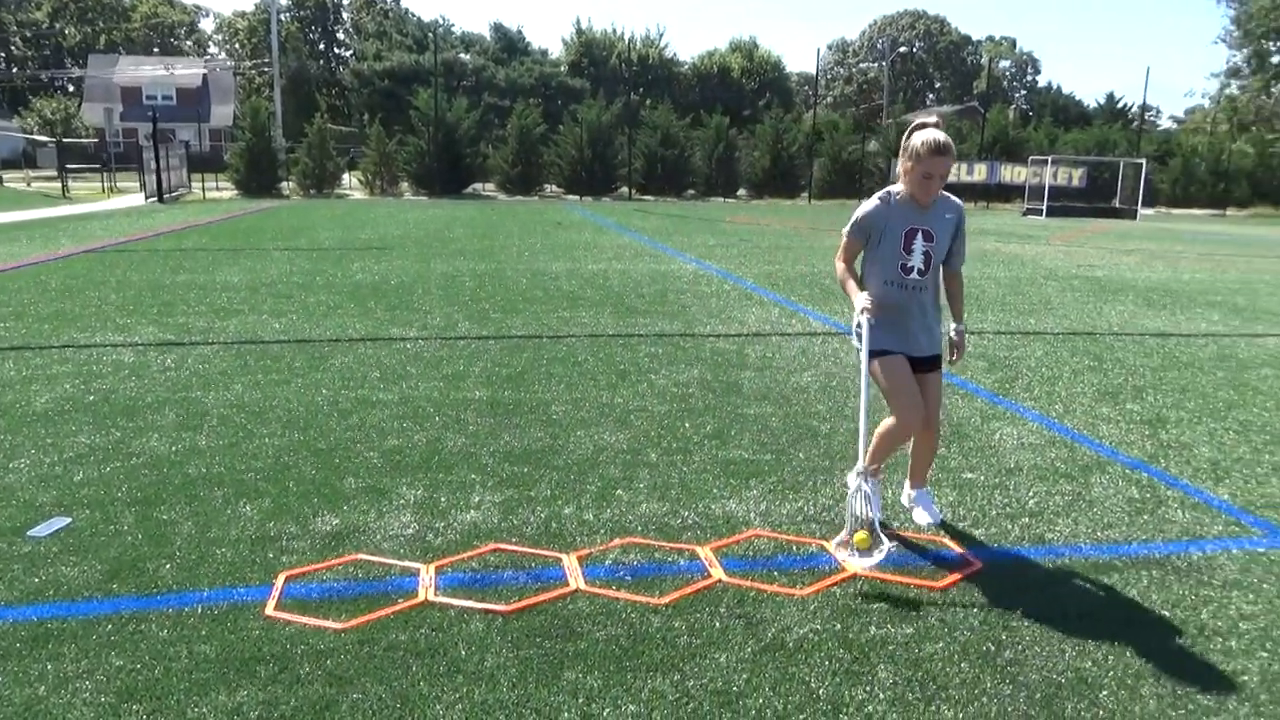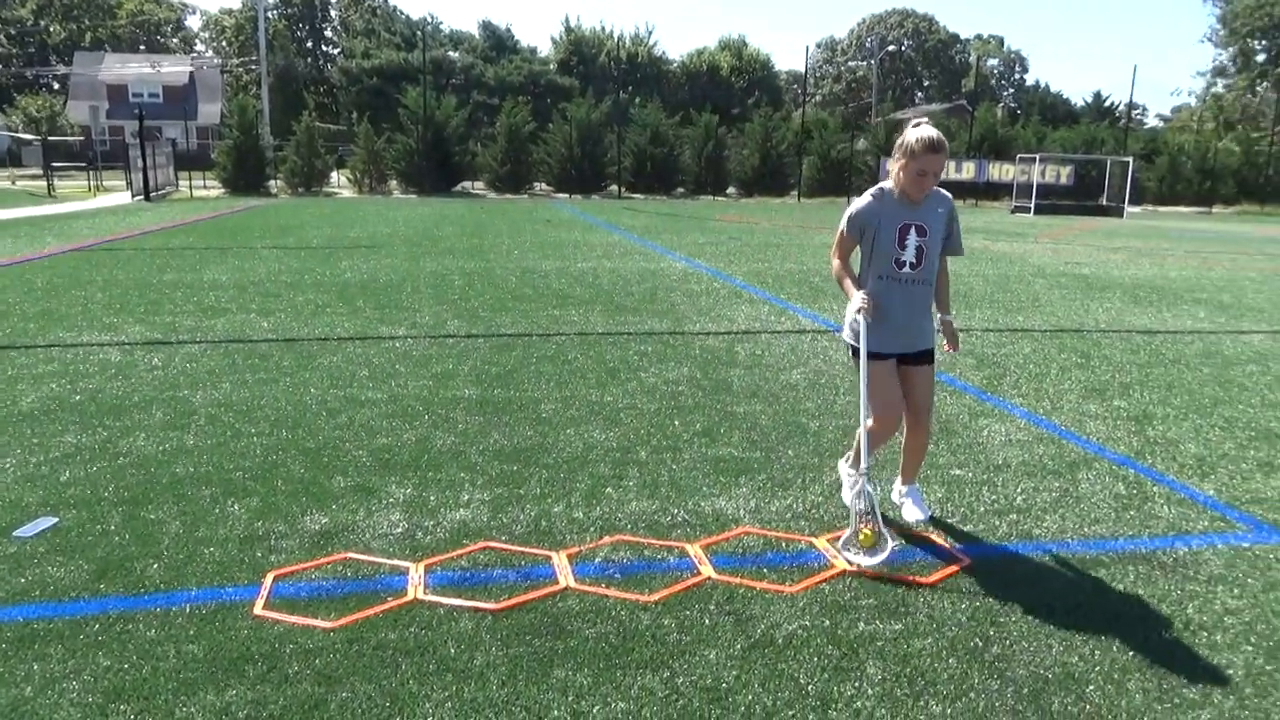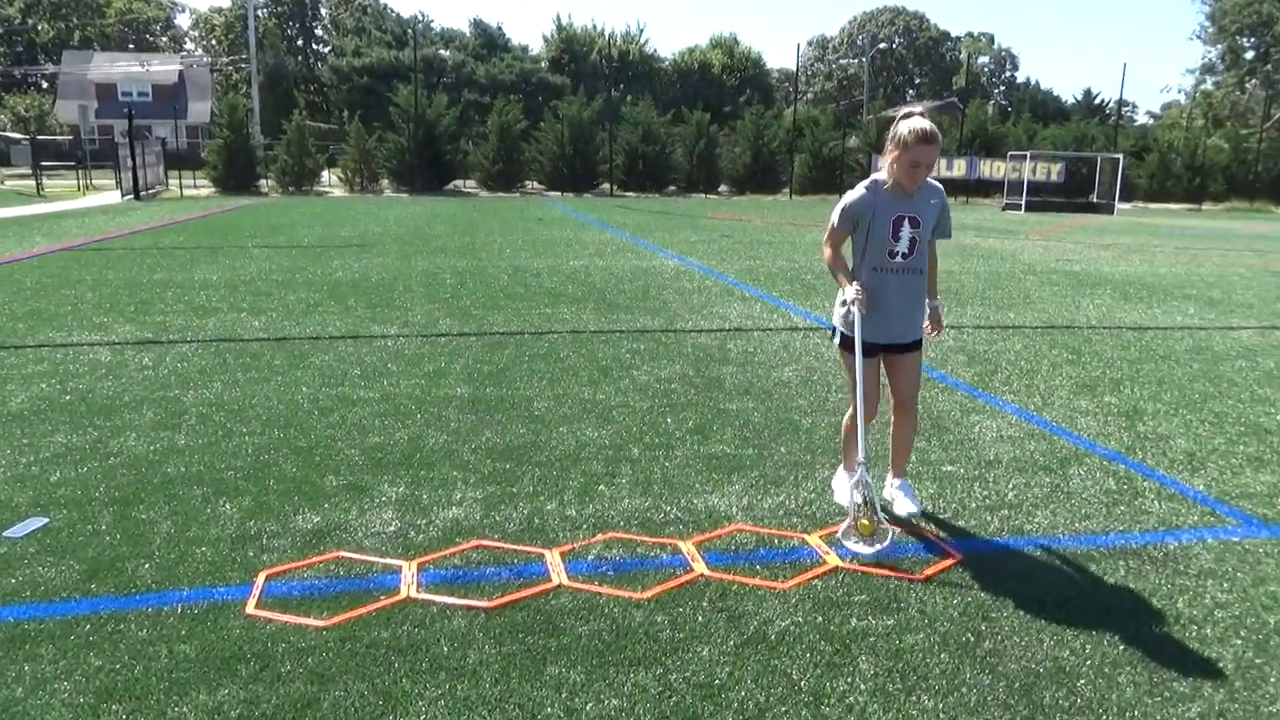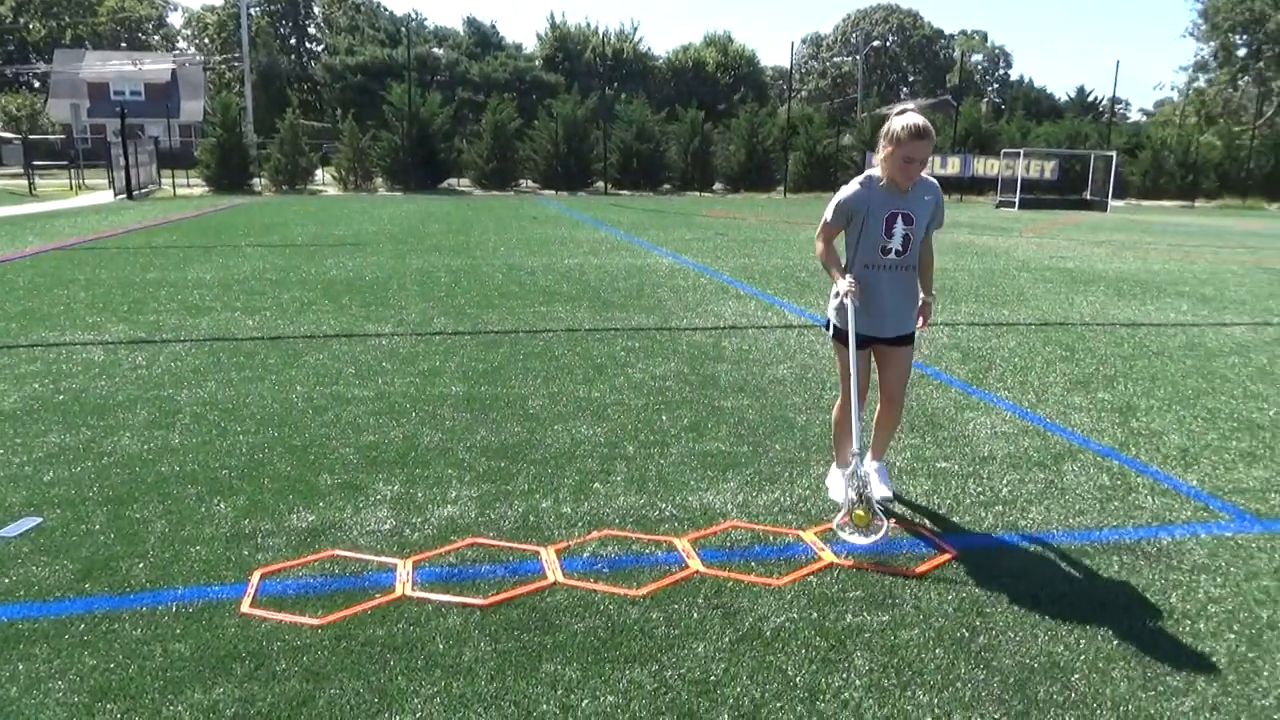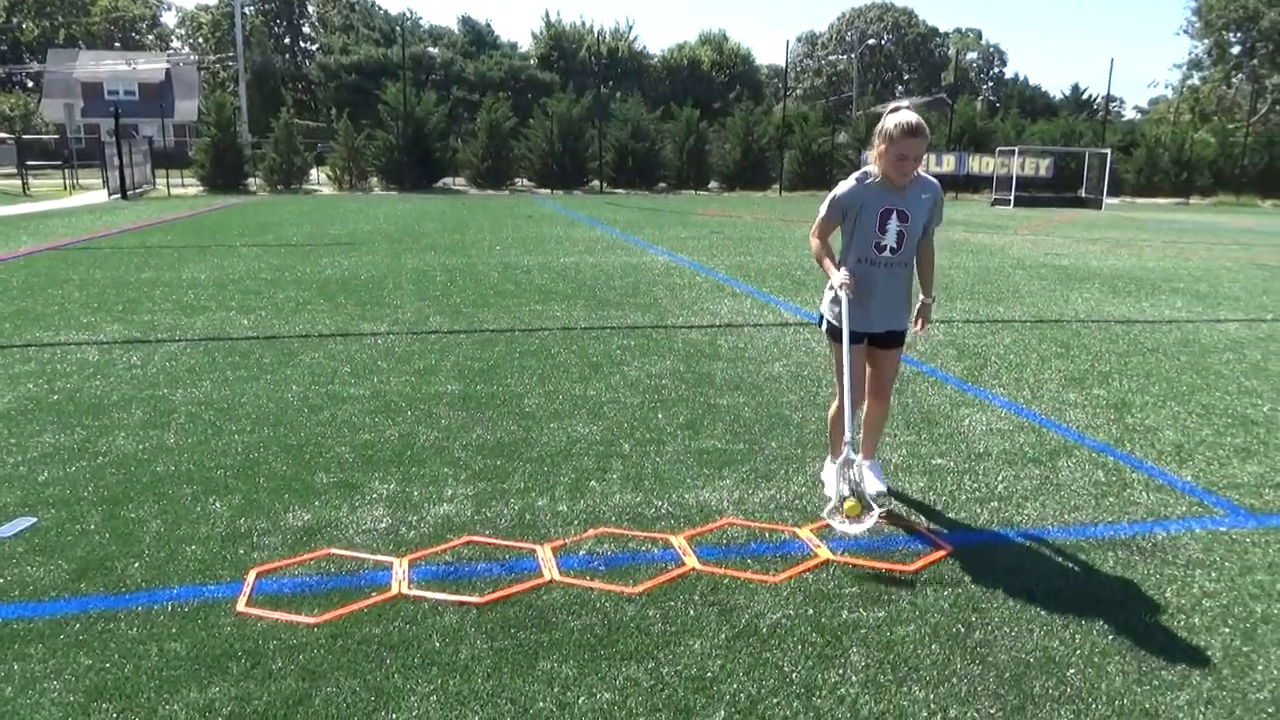
dt=0.1s
person 1, frame 1
left shoulder: (952, 211)
right shoulder: (875, 211)
right elbow: (843, 260)
left wrist: (958, 325)
right wrist: (856, 295)
left hip: (926, 336)
right hip: (880, 333)
left knee: (928, 426)
right knee: (908, 416)
left ankle: (916, 489)
right ankle: (868, 478)
person 1, frame 2
left shoulder: (944, 206)
right shoulder: (869, 207)
right elbow: (838, 257)
left wrist: (945, 316)
right wrist: (853, 293)
left hip: (918, 332)
right hip: (872, 330)
left knee: (920, 421)
right knee: (888, 419)
left ankle: (907, 486)
right ankle: (852, 466)
person 1, frame 3
left shoulder: (936, 197)
right shoulder: (862, 199)
right elbow: (830, 247)
left wrist: (933, 301)
right wrist: (847, 286)
left hip: (907, 323)
right hip: (861, 321)
left knee: (908, 408)
right knee: (865, 408)
left ankle: (898, 478)
right ankle: (847, 473)
person 1, frame 4
left shoulder: (930, 193)
right shoulder: (856, 195)
right elbow: (823, 241)
left wrist: (927, 295)
right wrist: (839, 278)
left hip: (899, 316)
right hip: (854, 314)
left knee: (894, 399)
right knee: (853, 398)
left ankle: (875, 463)
right ankle: (840, 469)
person 1, frame 5
left shoulder: (929, 191)
right shoulder: (851, 192)
right elbow: (817, 237)
left wrist: (926, 295)
right wrist: (834, 271)
left hip: (893, 313)
right hip: (849, 312)
left knee: (881, 393)
right knee: (851, 396)
left ankle: (867, 459)
right ankle: (834, 464)
